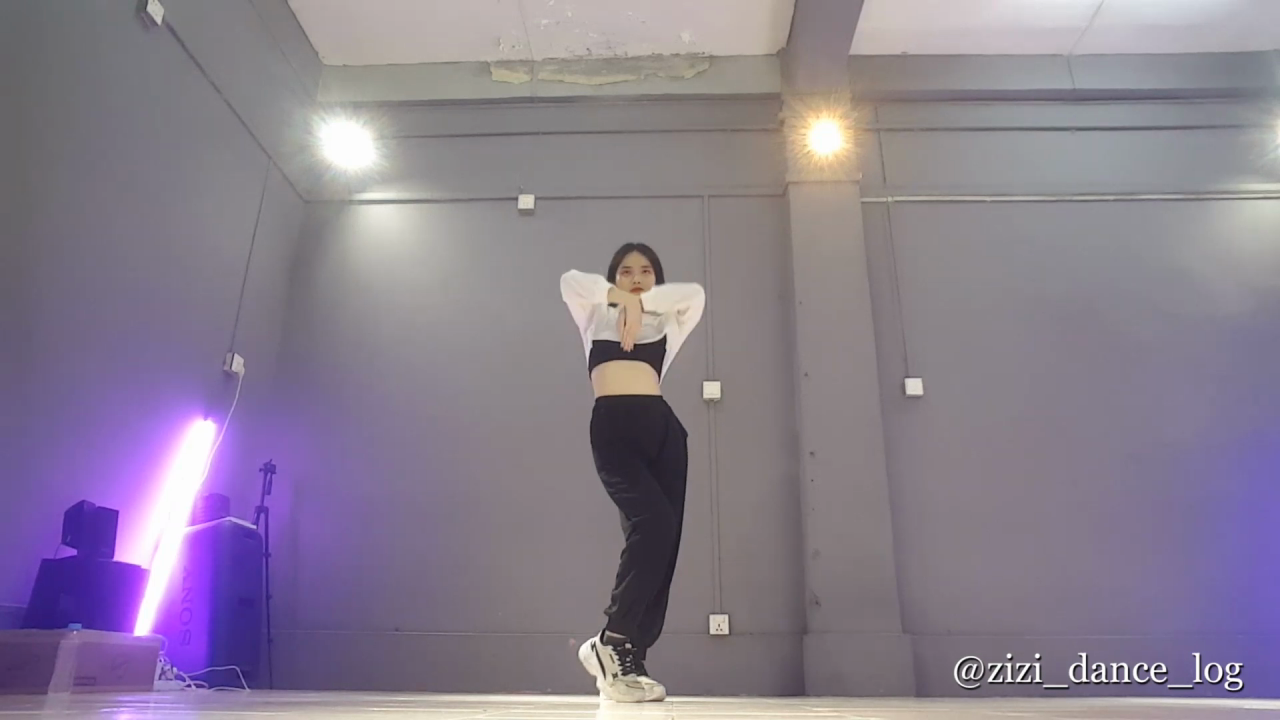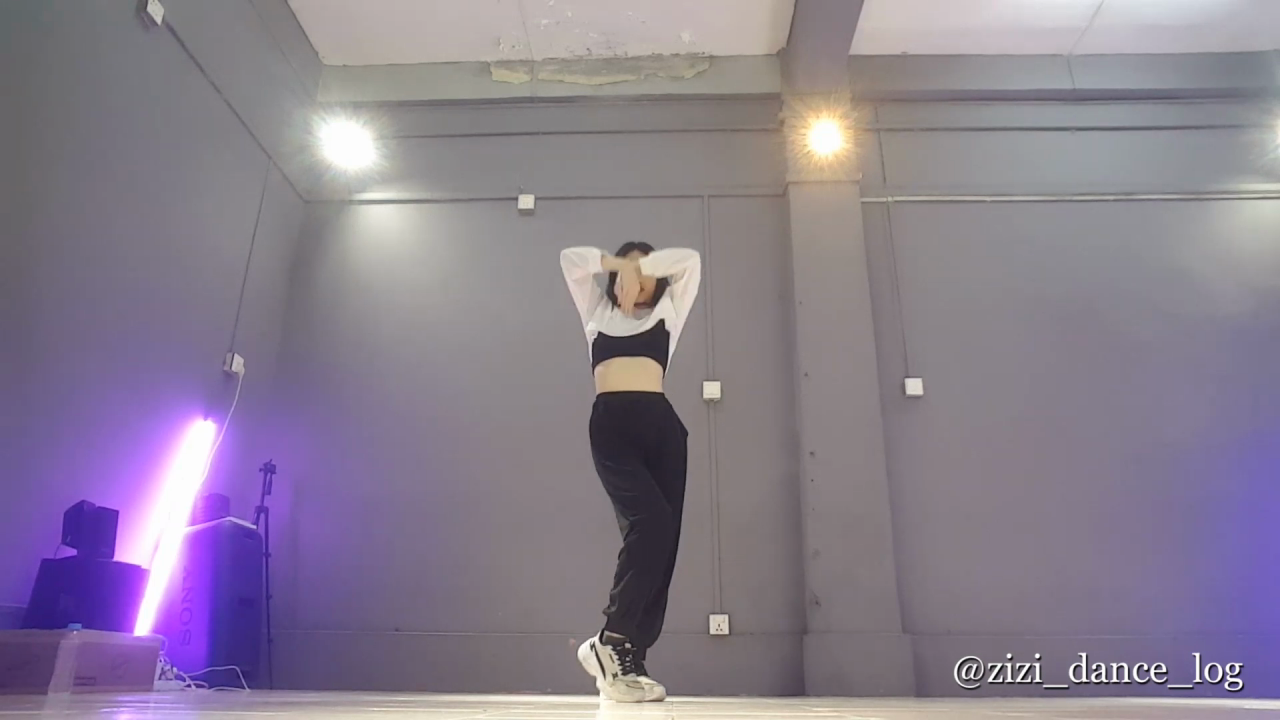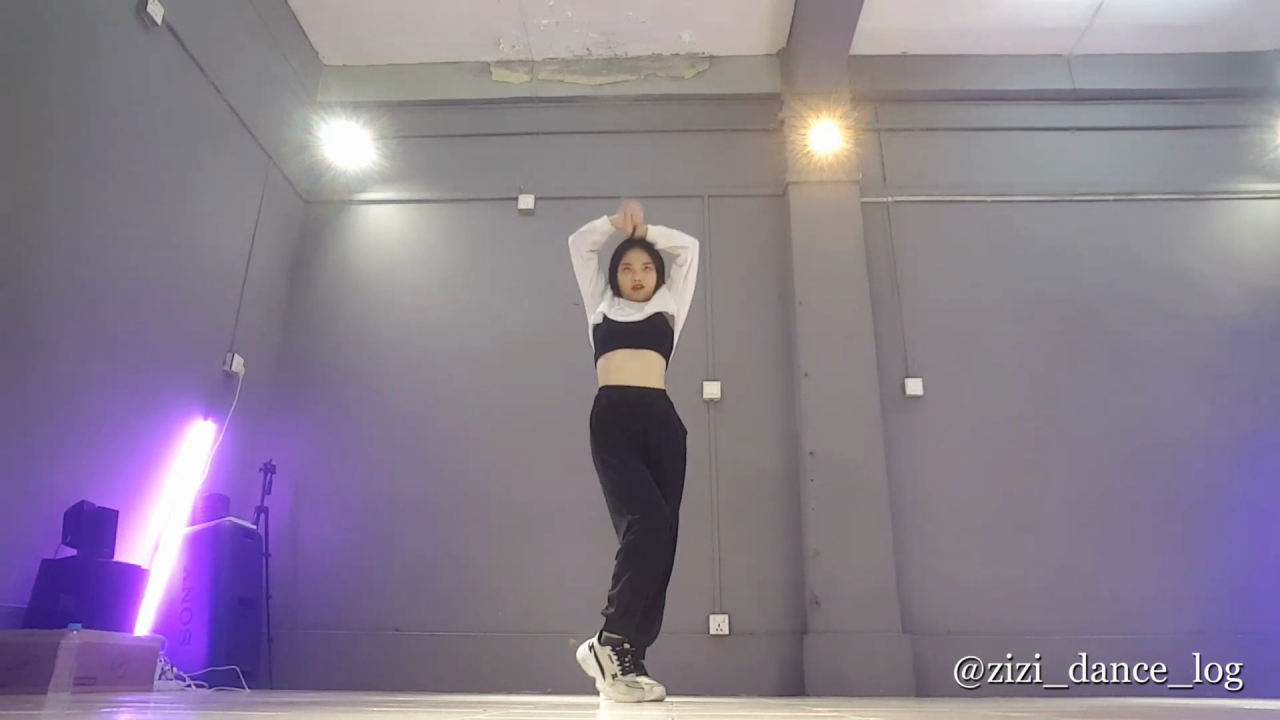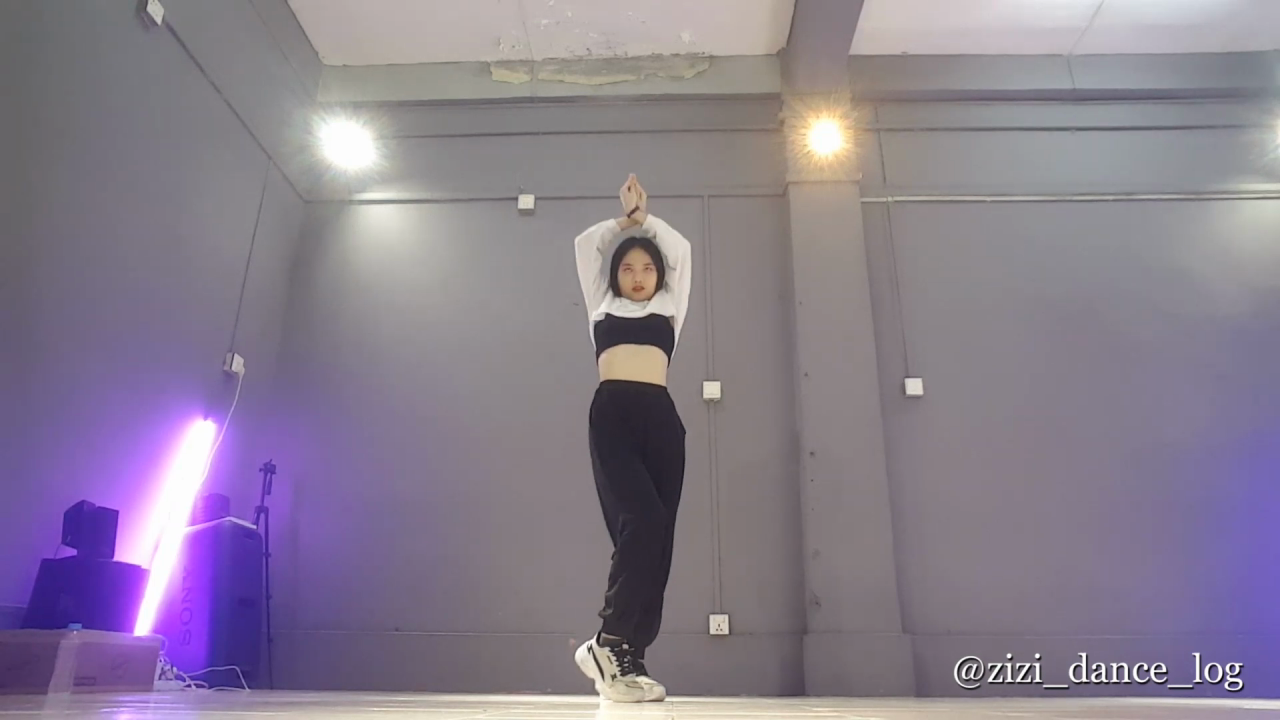
dt=0.3s
person 1, frame 1
left shoulder: (666, 320)
right shoulder: (597, 314)
left elbow: (694, 294)
right elbow: (572, 281)
left wrist: (642, 303)
right wrist: (621, 298)
left hip: (661, 427)
right hip: (613, 427)
left knee: (665, 537)
right knee: (652, 523)
left ankle: (629, 657)
right ankle: (612, 641)
person 1, frame 2
left shoulder: (667, 314)
right shoulder: (599, 312)
left elbow: (690, 262)
right elbow: (571, 261)
left wrist: (643, 261)
right wrist: (615, 260)
left hip: (661, 425)
right hip: (612, 426)
left knee: (664, 536)
right knee: (650, 523)
left ankle: (631, 658)
right ankle: (611, 641)
person 1, frame 3
left shoulder: (669, 306)
right shoulder: (601, 304)
left elbow: (689, 247)
right elbow: (580, 243)
left wrist: (645, 225)
right wrist: (619, 221)
left hip: (661, 421)
right hip: (612, 420)
left knee: (662, 533)
right knee: (646, 521)
left ankle: (627, 657)
right ankle: (611, 643)
person 1, frame 4
left shoulder: (669, 308)
right shoulder: (603, 305)
left elbow: (681, 248)
right elbow: (586, 243)
left wrist: (643, 215)
right wrist: (627, 219)
left hip: (661, 417)
right hip: (612, 415)
left knee: (657, 532)
right knee: (638, 521)
left ankle: (625, 655)
right ankle: (611, 644)
